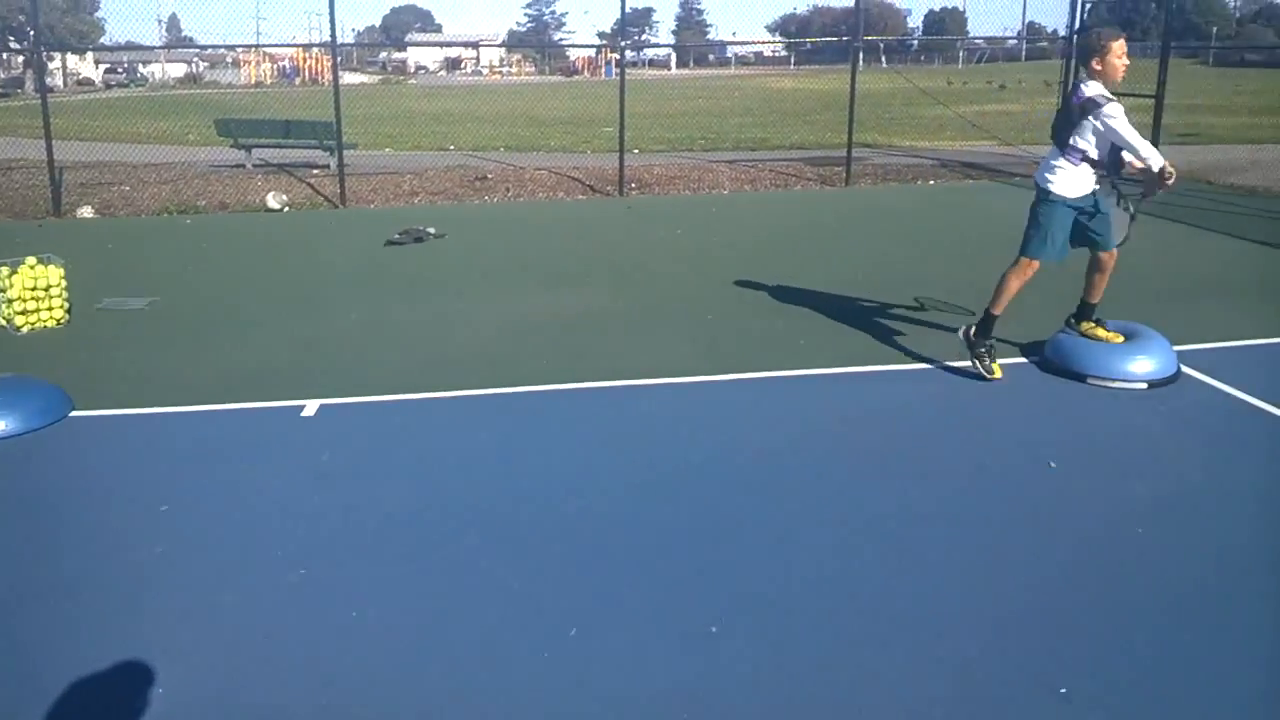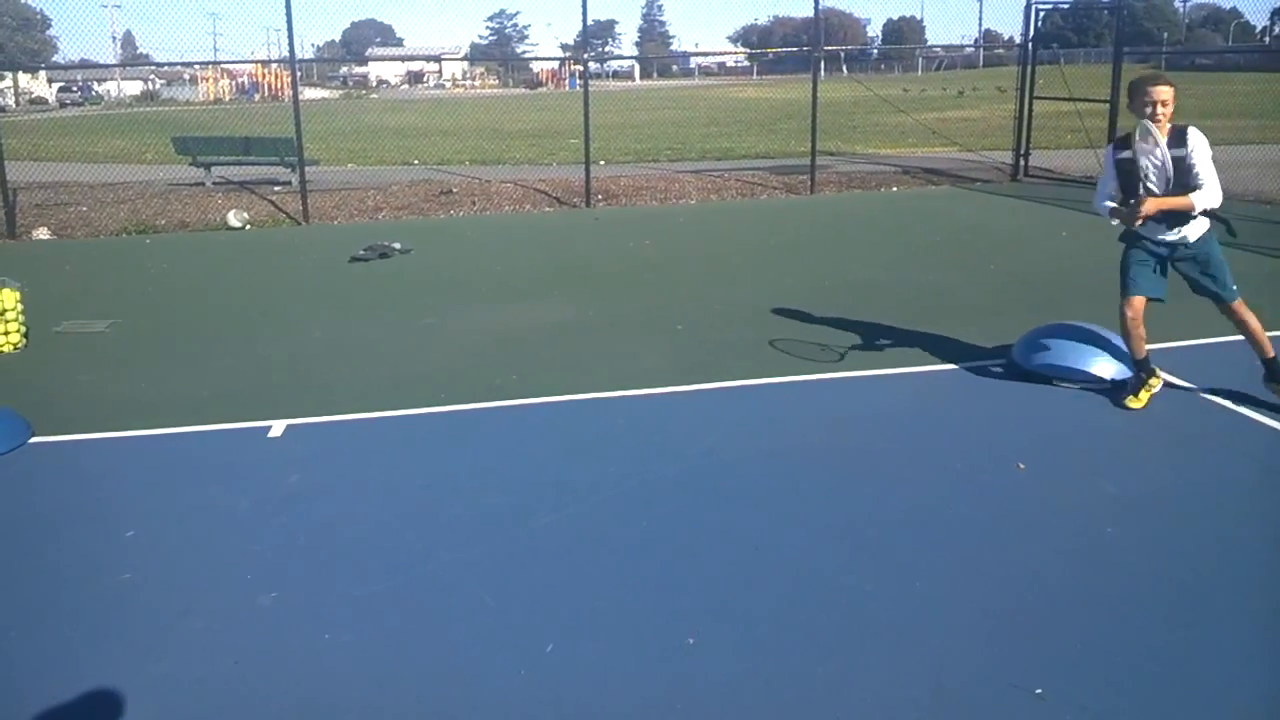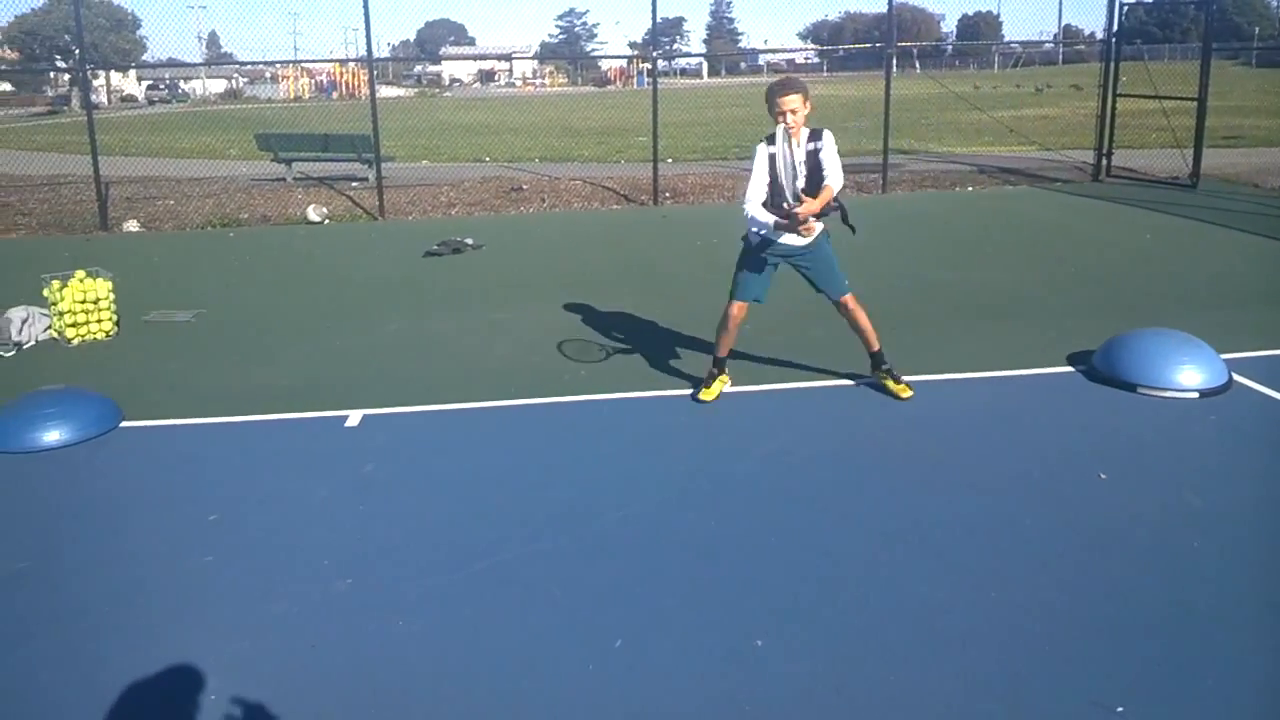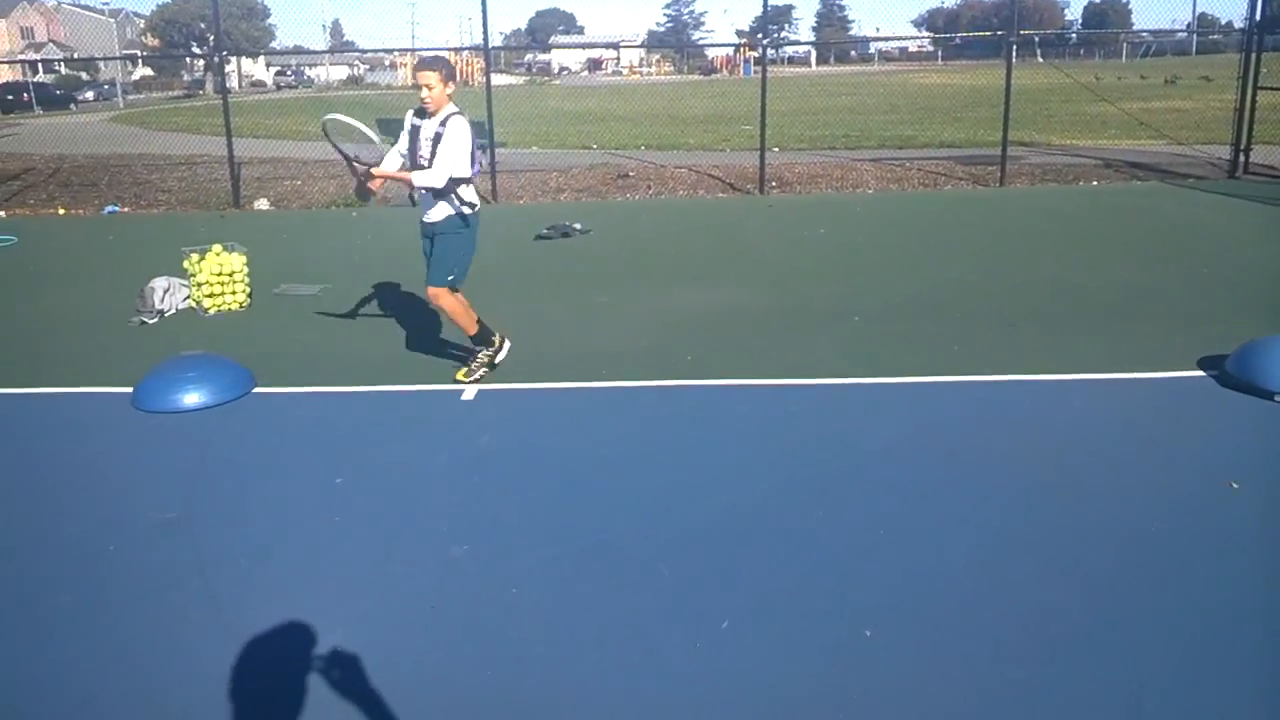
dt=1s
person 1, frame 1
left shoulder: (1084, 91)
right shoulder: (1106, 109)
right elbow: (1136, 144)
left wrist: (1131, 162)
right wrist: (1162, 167)
left hip: (1084, 189)
right hip: (1059, 192)
left knee: (1106, 256)
right knee: (1028, 265)
left ankle: (1083, 318)
right ankle: (980, 333)
person 1, frame 2
left shoulder: (1191, 139)
right shoulder: (1118, 151)
left elbow: (1212, 195)
right elbow: (1102, 200)
left wrist: (1158, 203)
right wrist: (1121, 214)
left hip: (1194, 237)
right hip: (1145, 239)
left knee: (1235, 309)
right knee: (1130, 313)
right ankle: (1145, 375)
person 1, frame 3
left shoulder: (821, 139)
right shoulder: (765, 150)
left elbow: (832, 180)
right elbow: (751, 207)
left wrist: (814, 206)
right wrist: (785, 224)
left hip: (809, 240)
right hip: (766, 241)
left knee: (847, 304)
right knee: (735, 310)
left ankle: (882, 367)
right ankle: (719, 370)
person 1, frame 4
left shoulder: (456, 124)
right shoulder: (415, 117)
left elbow: (438, 177)
right elbow: (399, 153)
left wrist: (388, 174)
right wrist: (378, 176)
left hip: (457, 218)
right hip: (431, 217)
left knee: (436, 292)
right knee: (447, 290)
left ankle: (487, 343)
right ankle: (488, 345)
